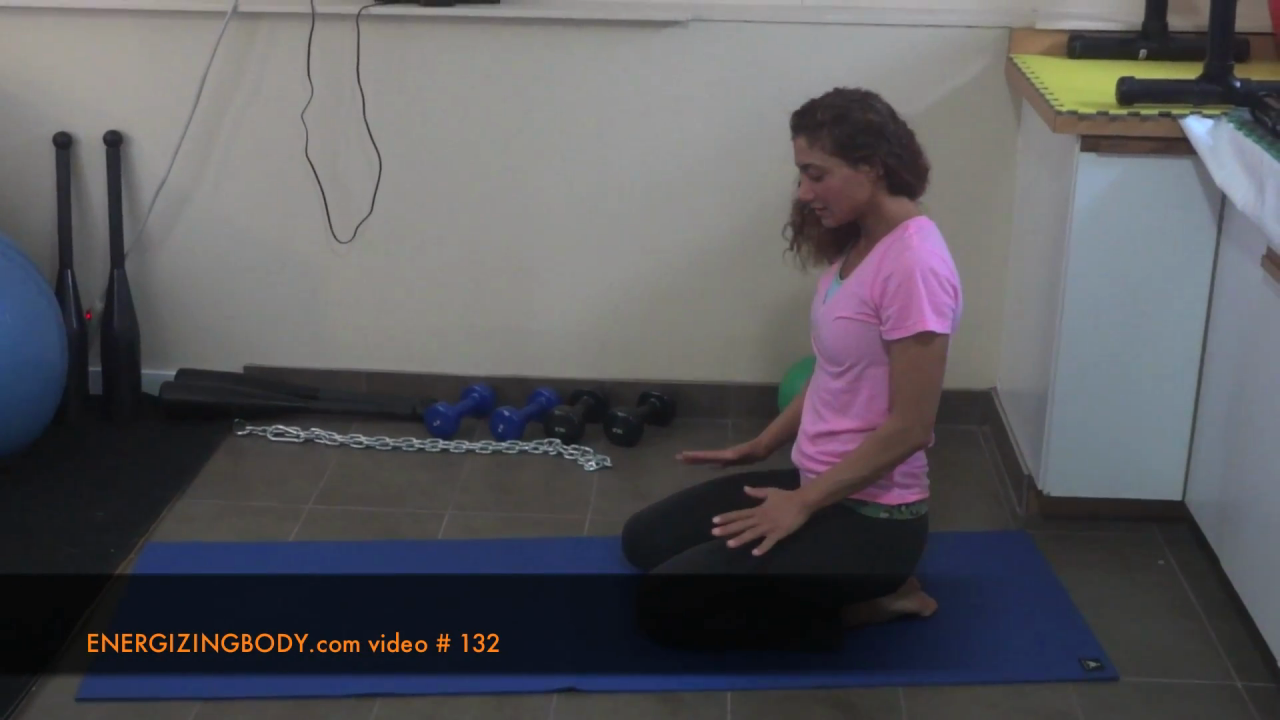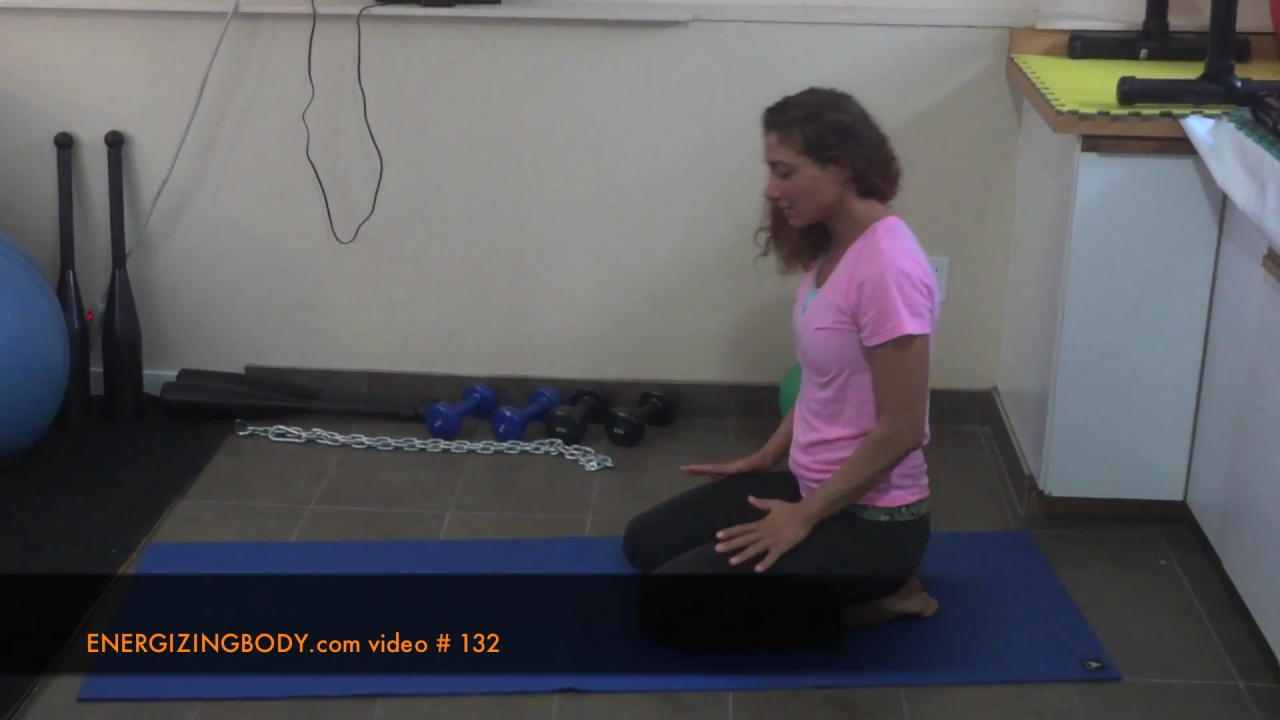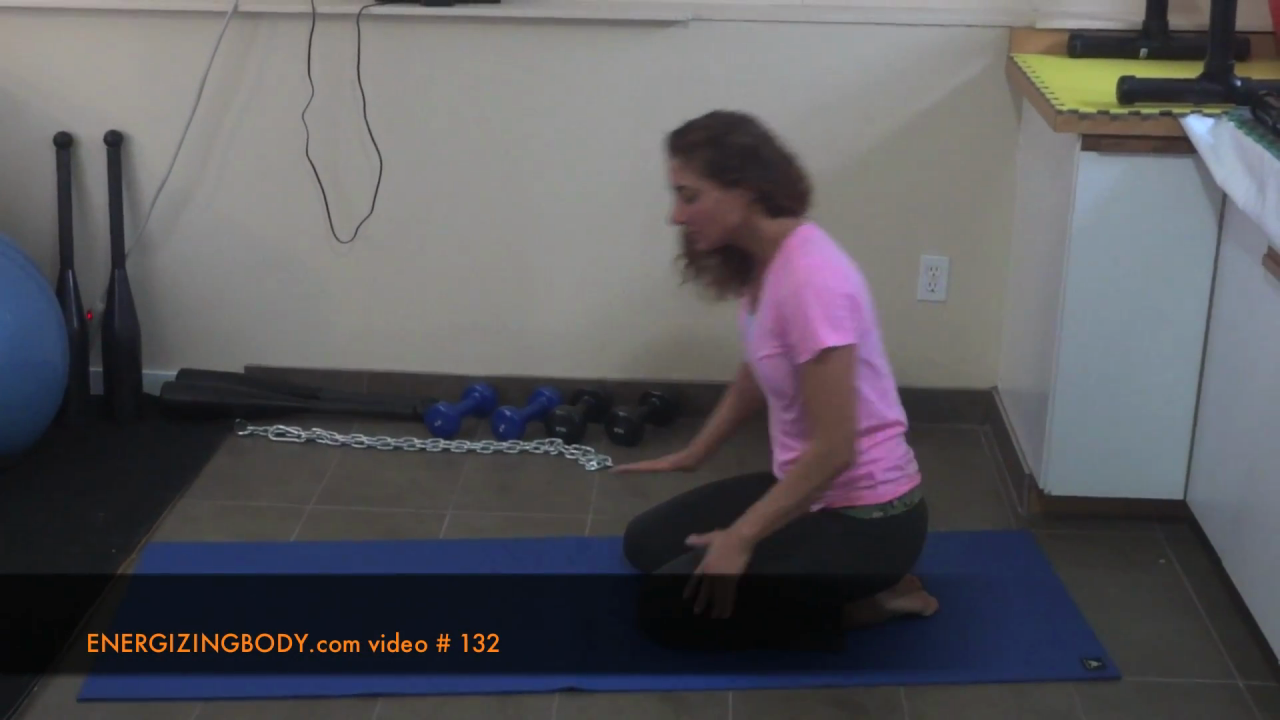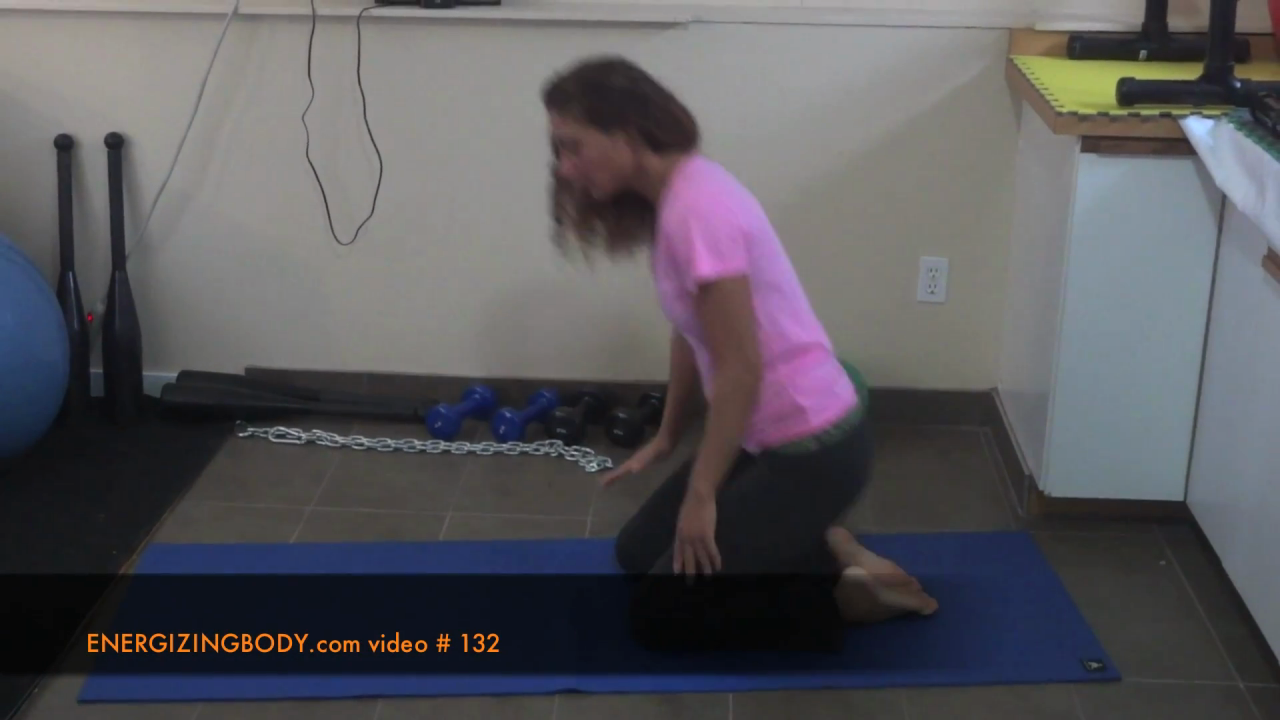
dt=0.3s
person 1, frame 1
left shoulder: (914, 267)
right shoulder: (858, 245)
left elbow: (911, 428)
left wrist: (802, 506)
right wrist: (759, 446)
left hip: (871, 515)
right hip: (820, 482)
left knee: (666, 606)
right knee: (645, 540)
left ankle: (864, 600)
right ankle: (853, 583)
person 1, frame 2
left shoulder: (887, 268)
right shoulder: (833, 247)
left elbow: (902, 432)
left wrist: (805, 518)
right wrist: (766, 457)
left hip: (871, 518)
right hip: (815, 484)
left knee: (668, 606)
right knee: (645, 542)
left ankle: (867, 595)
right ankle: (843, 581)
person 1, frame 3
left shoulder: (807, 281)
right shoulder: (761, 259)
left elbow: (830, 447)
left wrist: (740, 537)
right wrist: (695, 450)
left hip: (868, 518)
right hip: (814, 493)
left knee: (673, 608)
right knee: (645, 544)
left ankle: (855, 602)
right ankle: (855, 578)
person 1, frame 4
left shoulder: (695, 211)
right shoulder: (677, 195)
left elbow: (740, 373)
left wrist: (700, 497)
right wrist: (665, 439)
left hip: (814, 451)
right hip: (769, 441)
right knee: (635, 553)
left ankle: (842, 596)
right ankle: (825, 552)
